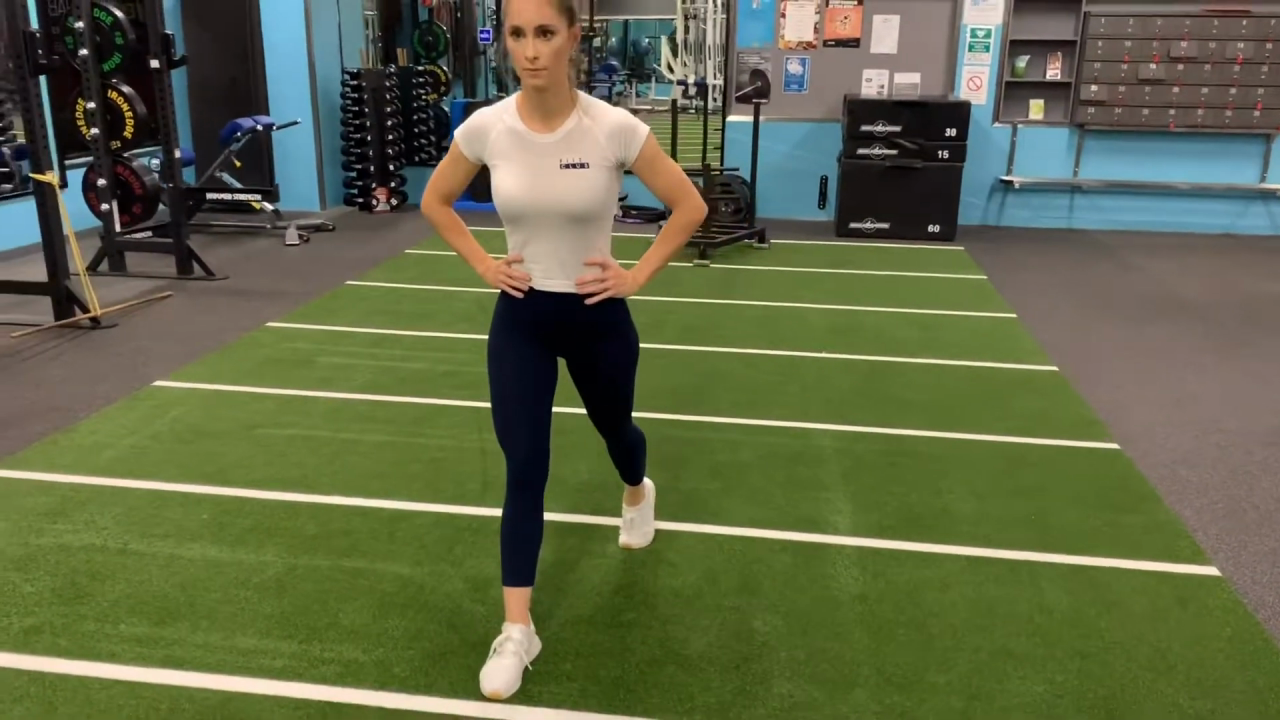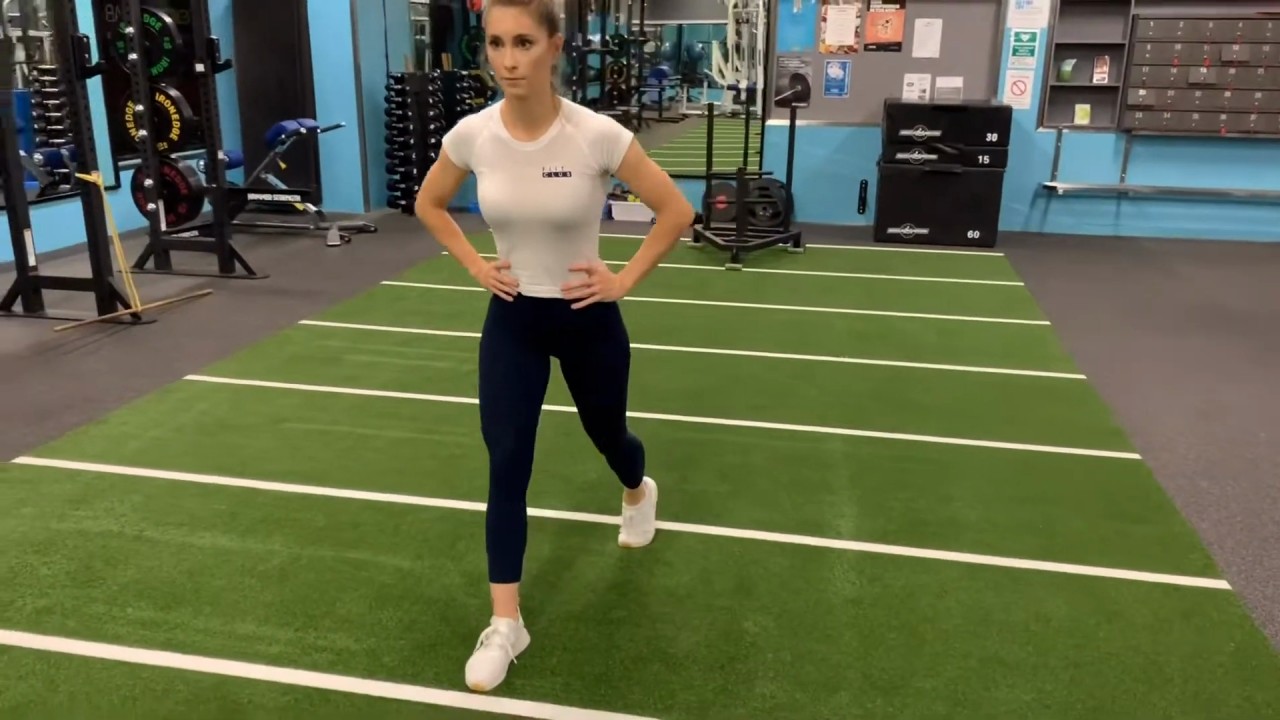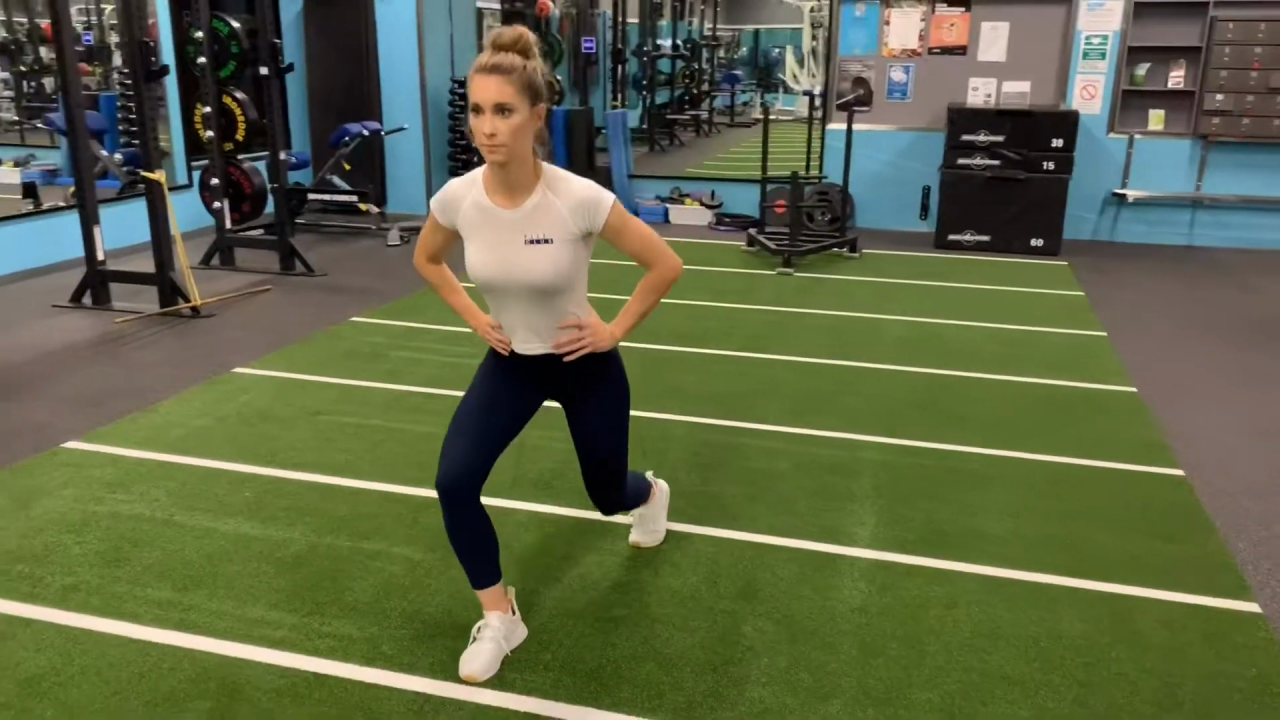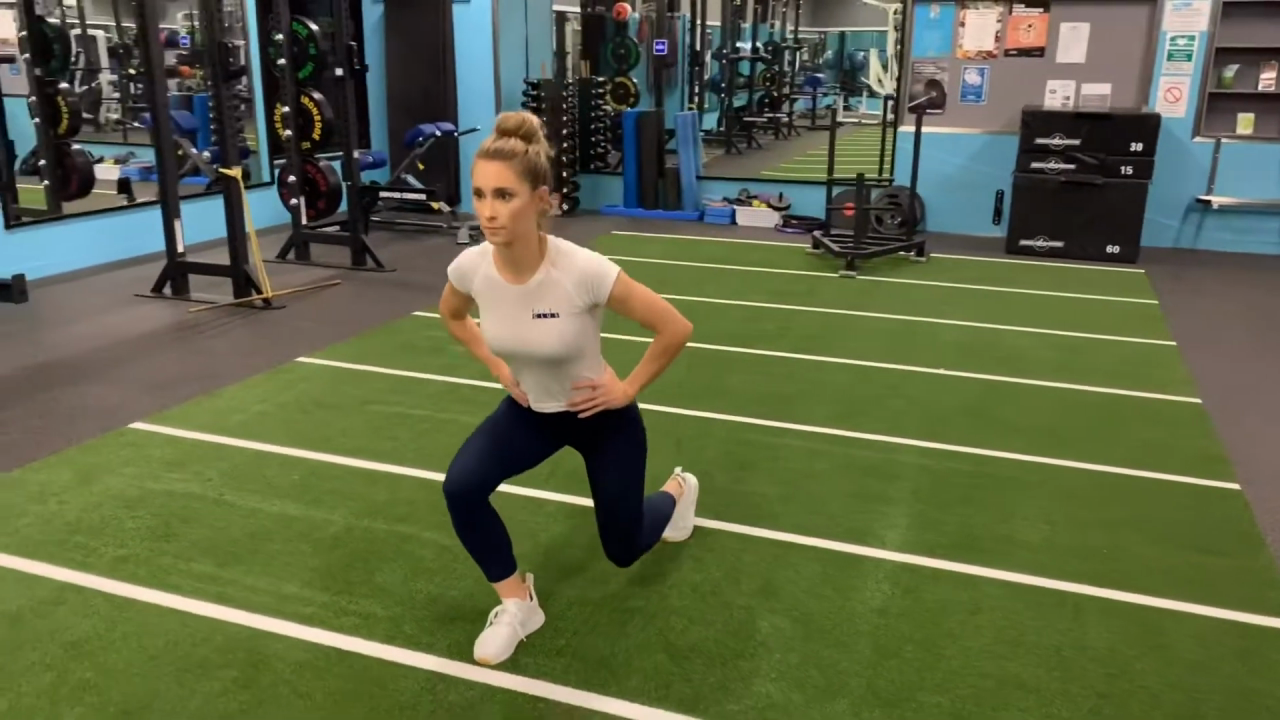
dt=0.4s
person 1, frame 1
left shoulder: (614, 127)
right shoulder: (485, 126)
left elbow: (690, 206)
right elbow: (435, 202)
left wrist: (638, 274)
right wrist: (483, 265)
left hip: (597, 316)
right hip: (520, 319)
left knee: (614, 427)
right knee: (524, 470)
left ankle: (638, 493)
right ankle: (516, 630)
person 1, frame 2
left shoulder: (595, 134)
right shoulder: (471, 135)
left elbow: (676, 210)
right elbow: (429, 206)
left wrist: (624, 279)
right wrist: (475, 266)
left hip: (586, 320)
right hip: (512, 322)
left knee: (607, 436)
right knee: (507, 467)
left ankle: (639, 493)
right ankle: (505, 623)
person 1, frame 3
left shoulder: (578, 198)
right shoulder: (456, 198)
left elbow: (665, 265)
right elbow: (426, 260)
left wrist: (614, 330)
right wrist: (474, 317)
left hip: (584, 366)
right hip: (509, 364)
left knee: (608, 498)
right knee: (454, 482)
left ankle: (652, 491)
right ankle: (499, 617)
person 1, frame 4
left shoulder: (582, 270)
right shoulder: (469, 267)
left elbow: (675, 329)
right elbow: (452, 316)
left wrist: (627, 389)
right wrist: (496, 365)
left hip: (600, 417)
right hip: (529, 412)
left knee: (624, 549)
right knee: (462, 487)
left ankle: (677, 490)
right ankle: (517, 602)
